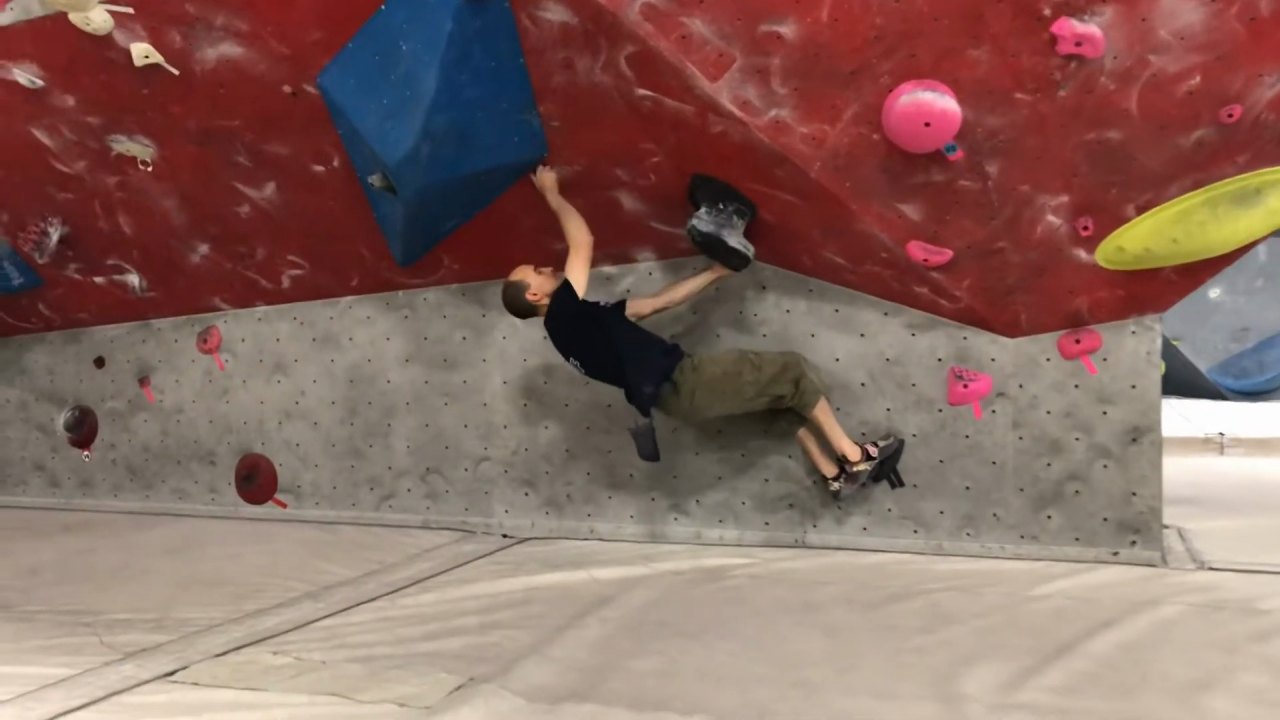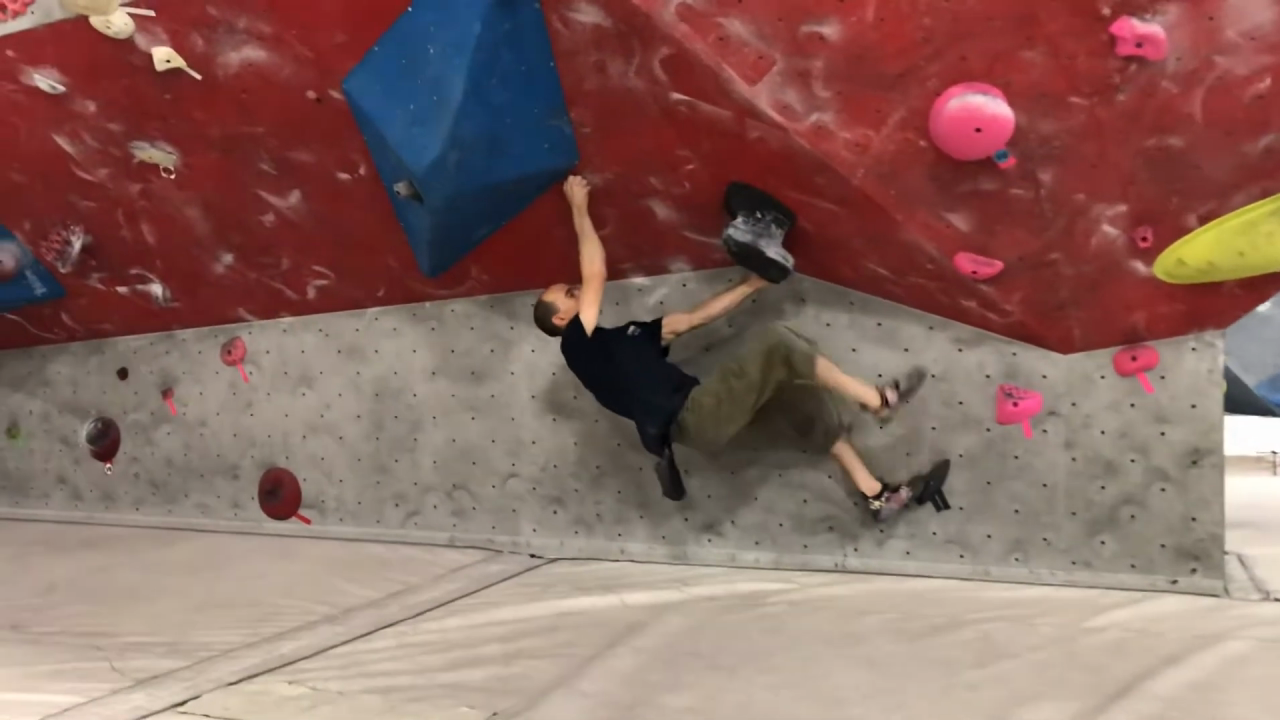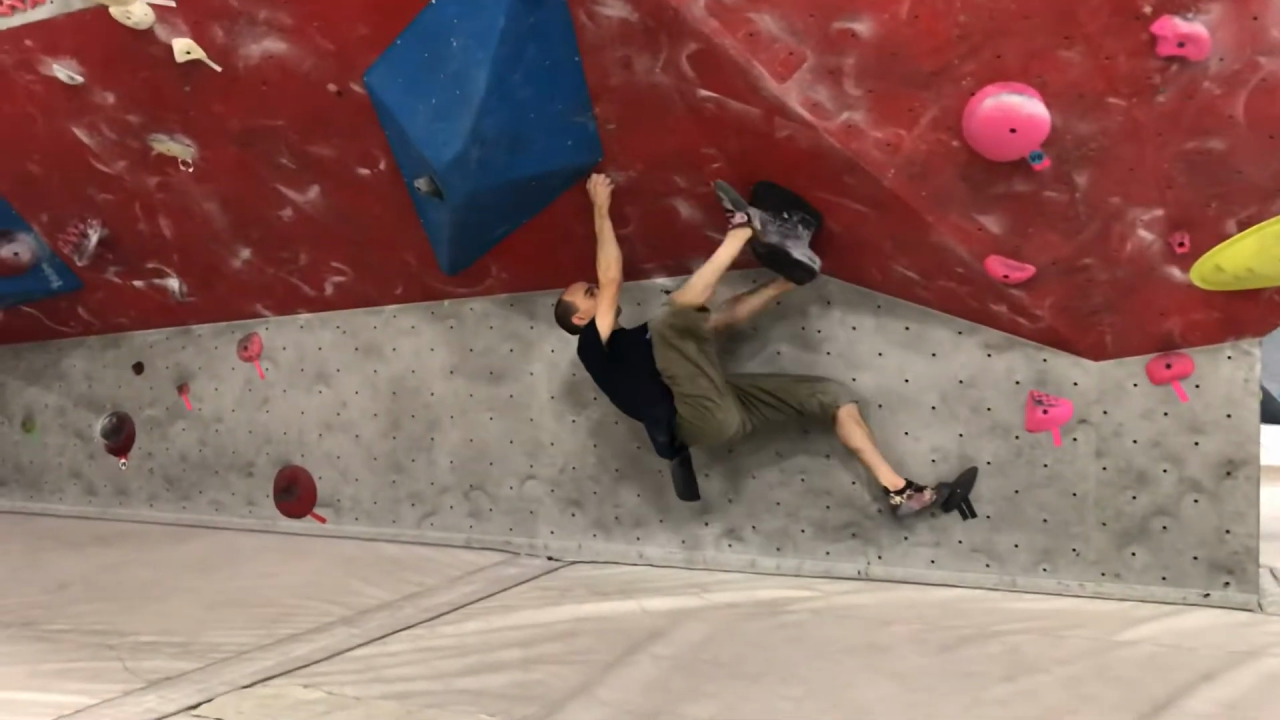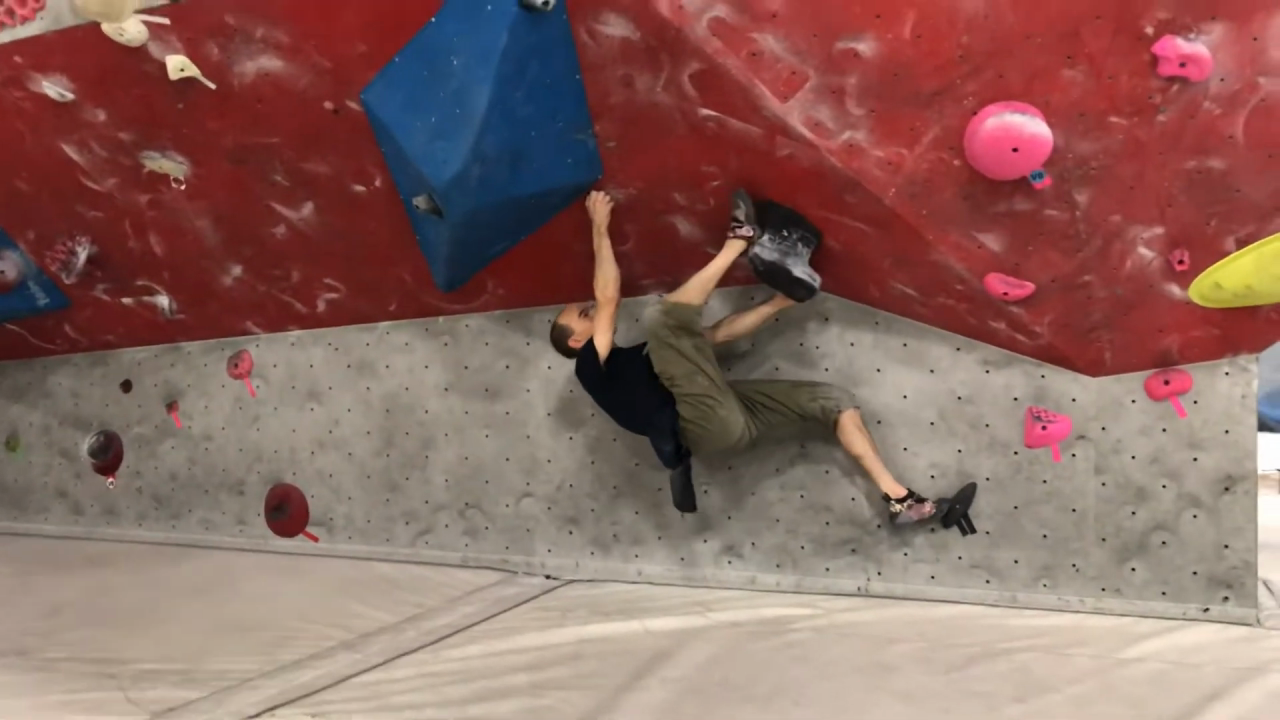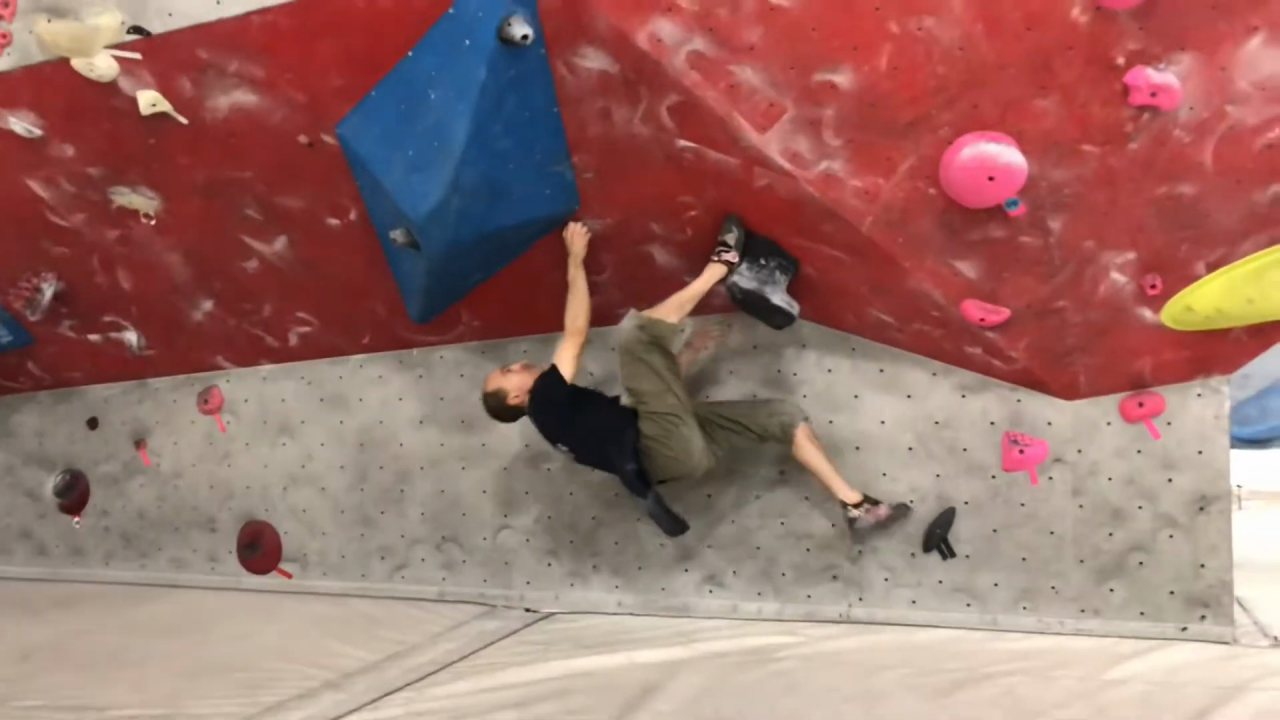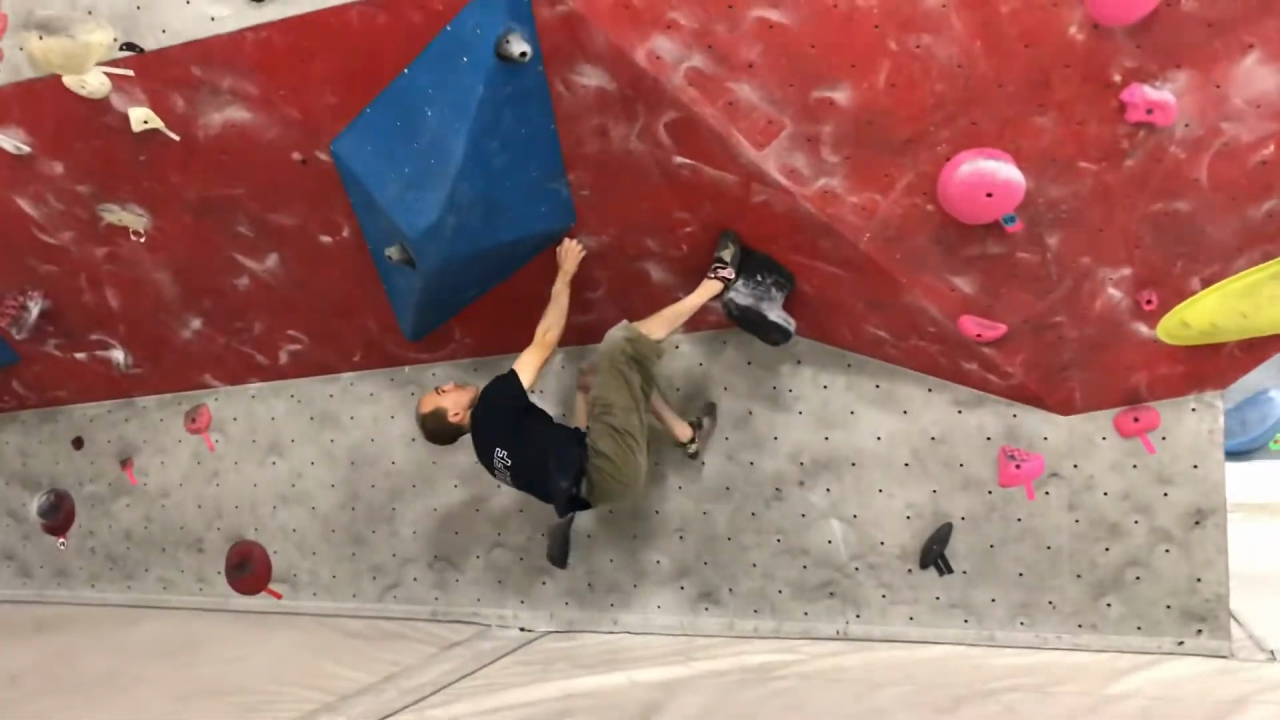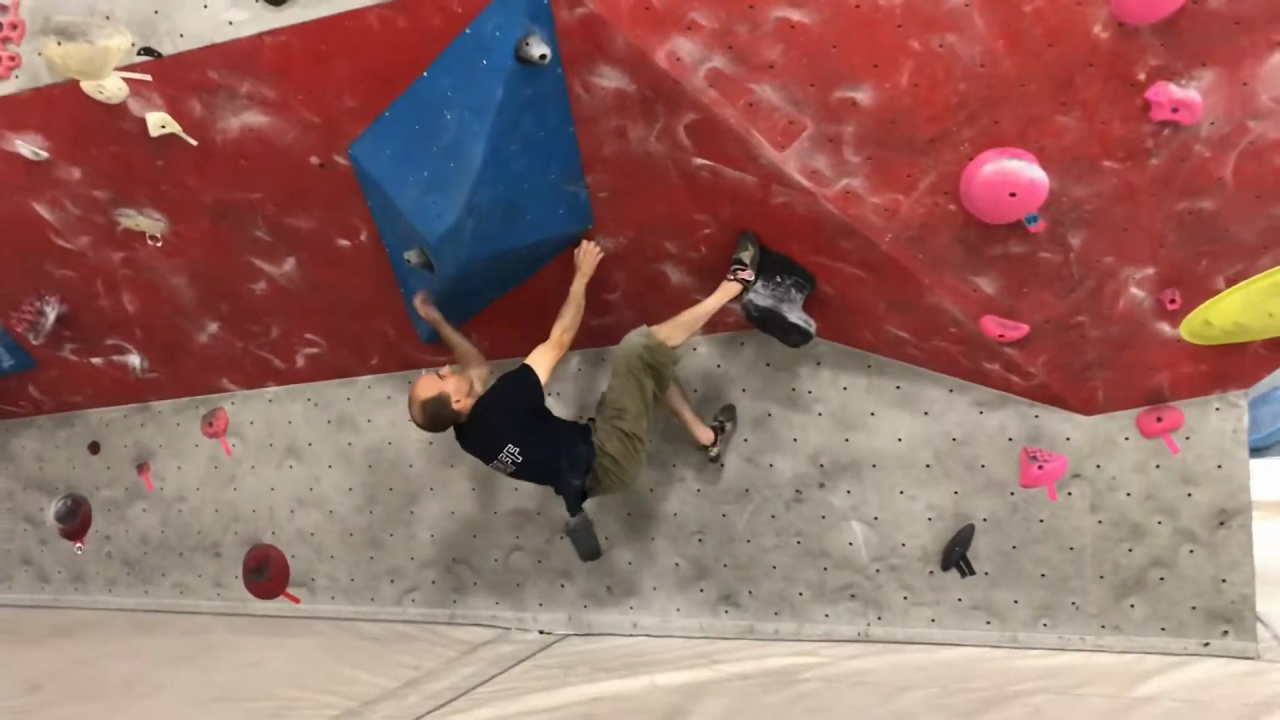
dt=0.4s
person 1, frame 1
left shoulder: (581, 317)
right shoulder: (563, 316)
left elbow: (654, 303)
right elbow: (582, 243)
left wrist: (714, 273)
right wrist: (552, 194)
left hip: (678, 384)
right hip: (681, 386)
left knee: (784, 388)
right knee: (793, 370)
left ankle: (835, 475)
right ankle: (852, 455)
person 1, frame 2
left shoulder: (626, 334)
right shoulder: (580, 344)
left elbow: (692, 319)
right elbow: (596, 275)
left wrist: (751, 284)
right wrist: (580, 208)
left hip: (701, 410)
right hip: (698, 418)
right knee: (779, 344)
left ankle: (876, 493)
right ankle: (874, 398)
person 1, frame 3
left shoulder: (646, 338)
right shoulder: (594, 349)
left elbow: (717, 317)
right elbow: (612, 279)
left wrist: (778, 286)
right wrist: (601, 210)
left hip: (729, 405)
right hip: (705, 417)
left knee: (832, 394)
right knee: (674, 315)
left ankle: (898, 490)
right ankle: (739, 231)
person 1, frame 4
left shoulder: (637, 357)
right shoulder: (592, 369)
left elbow: (714, 334)
right elbow: (608, 298)
left wrist: (777, 304)
right wrist: (600, 228)
left hip: (729, 416)
right hip: (709, 423)
left knee: (832, 400)
right knee: (666, 316)
left ankle: (898, 499)
right ankle: (736, 243)
person 1, frame 5
left shoulder: (562, 414)
right shoulder: (549, 400)
right elbow: (576, 330)
left wrist: (684, 354)
right wrist: (575, 259)
left hip: (679, 448)
right hip: (669, 451)
left knee: (782, 417)
right knee: (634, 329)
left ankle: (855, 505)
right ankle: (716, 268)
person 1, frame 6
left shoulder: (491, 445)
right shoulder: (490, 414)
right elbow: (544, 341)
left wrist: (583, 393)
right wrist: (564, 275)
right hip: (607, 474)
left knee: (613, 383)
right knee: (621, 342)
left ankle: (686, 435)
right ankle: (714, 282)
person 1, frame 7
left shoulder: (469, 436)
right shoulder: (504, 405)
left elbow: (476, 371)
right elbow: (559, 341)
left wrist: (439, 324)
right wrist: (582, 275)
left hip: (592, 470)
right hip: (610, 464)
left knee: (650, 361)
right knee: (640, 346)
left ankle: (707, 437)
right ankle: (732, 285)
